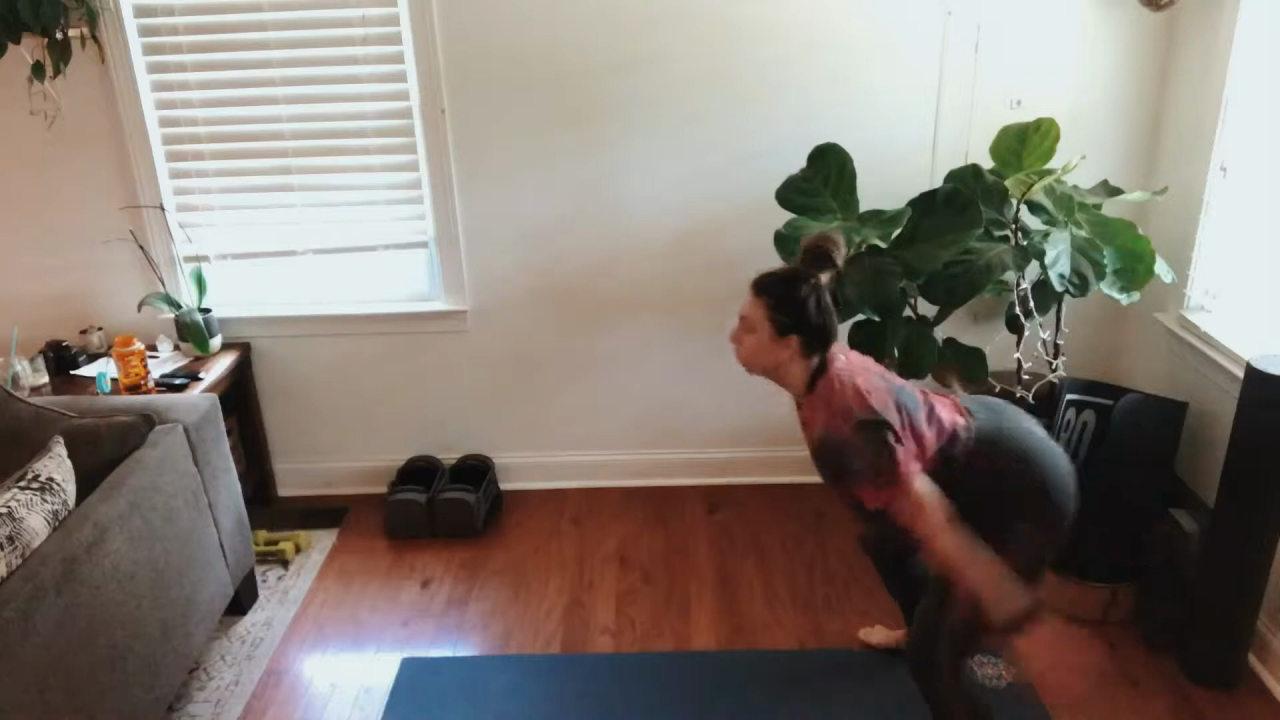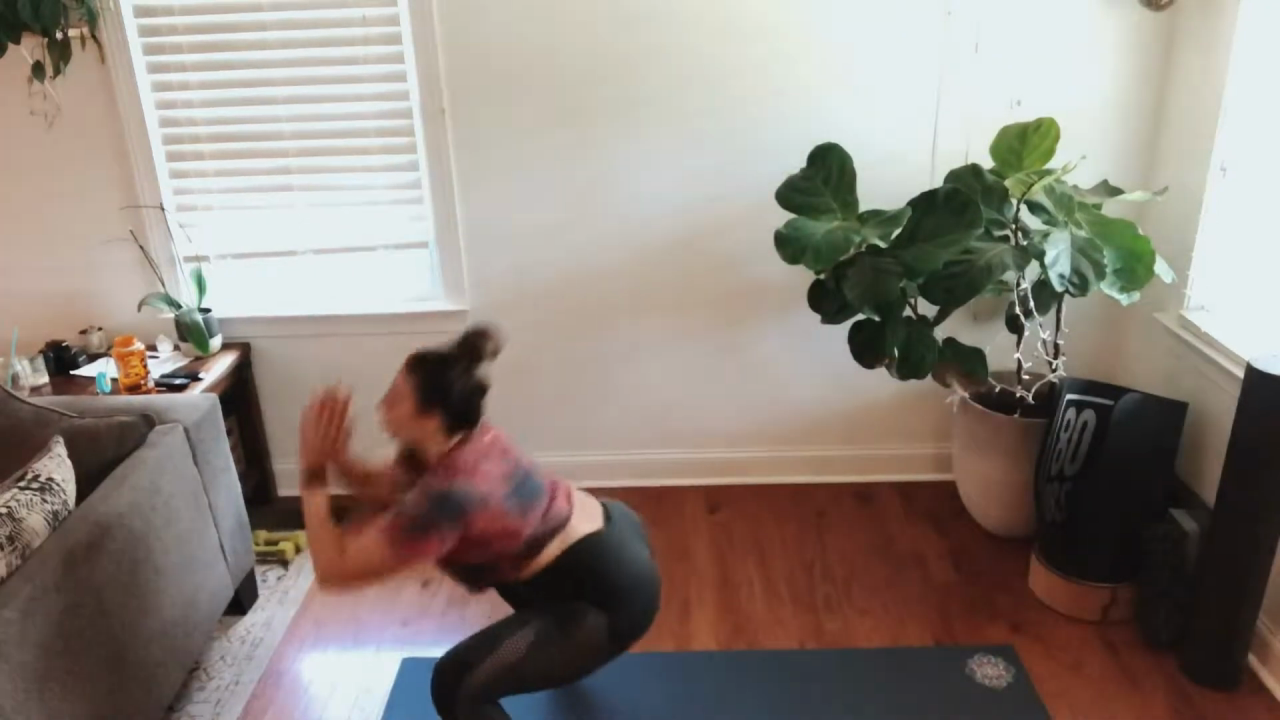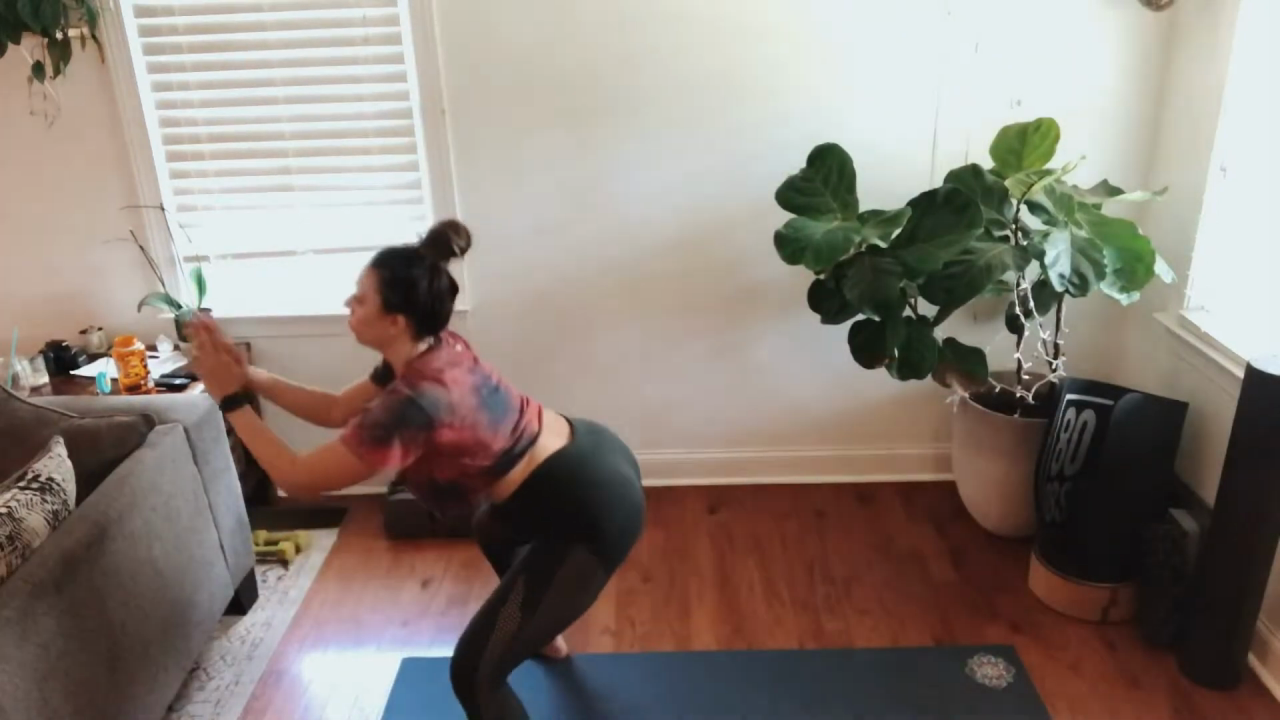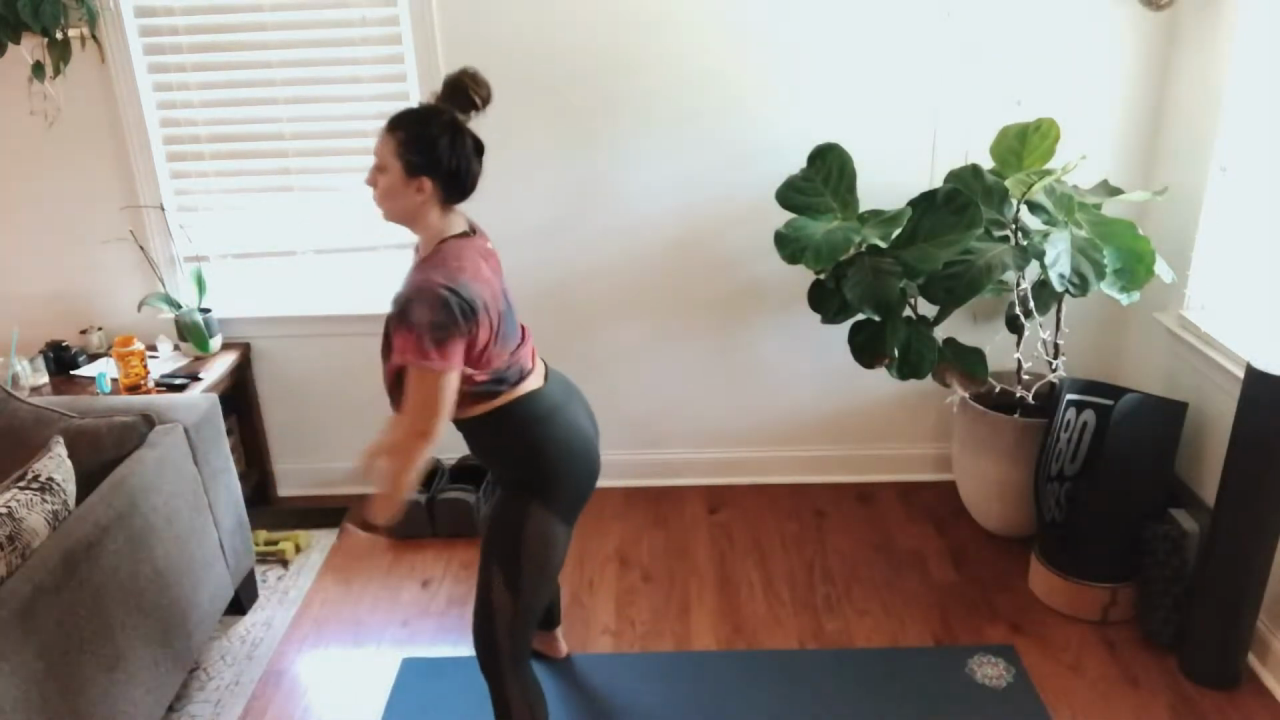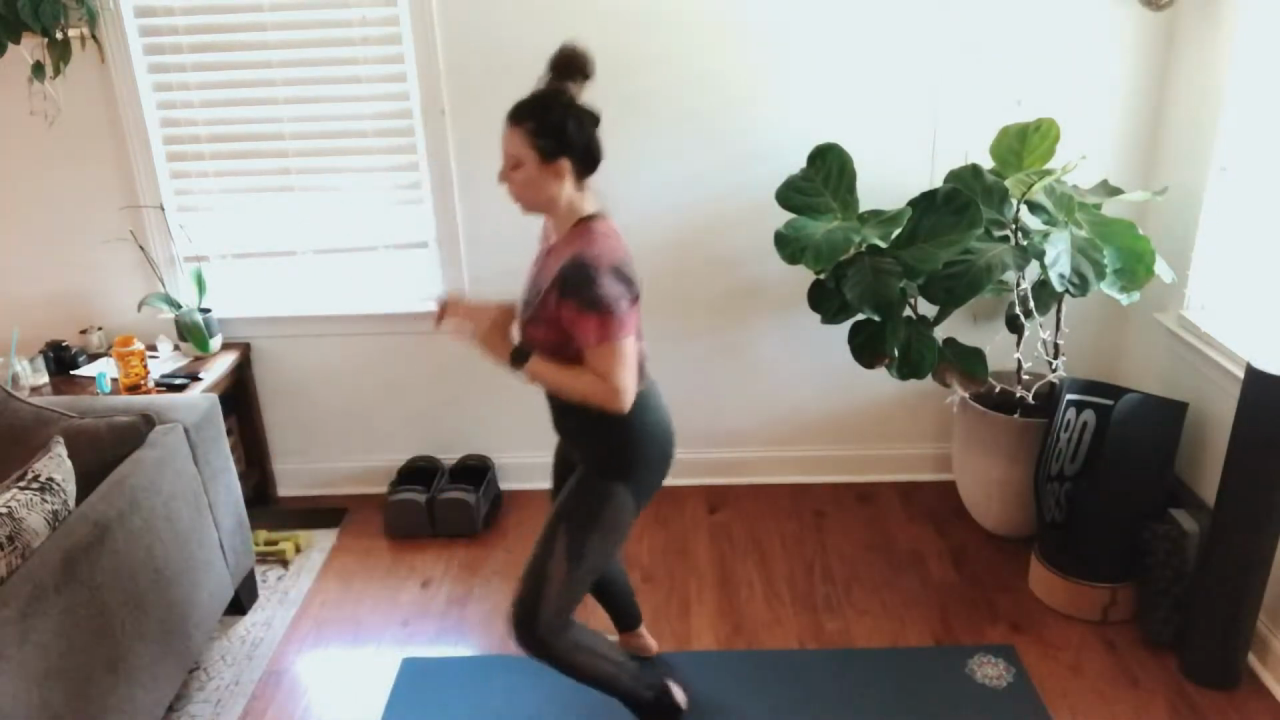
dt=1s
person 1, frame 1
left shoulder: (842, 422)
right shoulder: (821, 373)
left elbow: (932, 520)
left wrist: (1014, 613)
left hip: (1025, 494)
right hip: (989, 438)
left knee: (929, 659)
right knee: (882, 539)
right ankle: (926, 628)
person 1, frame 2
left shoulder: (446, 497)
right shoulder: (464, 441)
left elbow: (334, 569)
right elbow: (380, 486)
left wrist: (313, 476)
right wrist: (335, 454)
left hip: (617, 595)
left knee: (455, 686)
right ankle: (551, 644)
person 1, frame 3
left shoulder: (412, 404)
right shoulder: (434, 350)
left elbow: (298, 478)
right elbow: (338, 408)
left wrist: (232, 401)
right wrist: (249, 375)
left hip: (593, 510)
right hip: (595, 456)
left knee: (474, 672)
right knee: (493, 532)
right ankle: (544, 632)
person 1, frame 4
left shoulder: (434, 292)
right shoulder: (460, 240)
left elbow: (423, 428)
left wrist: (373, 522)
right wrist: (387, 442)
left hip: (542, 455)
right hip: (555, 419)
left knee: (498, 649)
right knee: (532, 553)
right ankle: (548, 635)
person 1, frame 5
left shoulder: (588, 266)
right shoulder: (568, 230)
left elbow: (614, 392)
left wrist: (512, 354)
right wrist: (500, 321)
left hip: (621, 449)
right hip: (590, 437)
left knee: (534, 622)
right knee: (572, 551)
right ankle: (633, 636)
